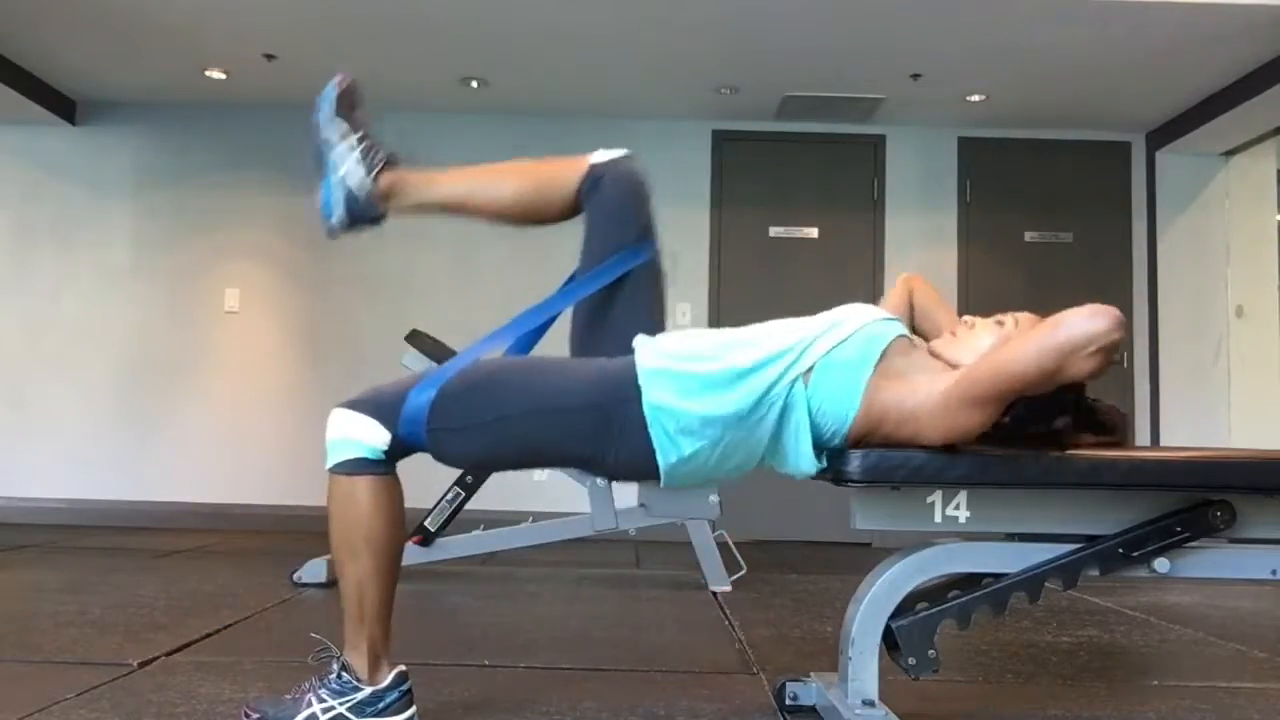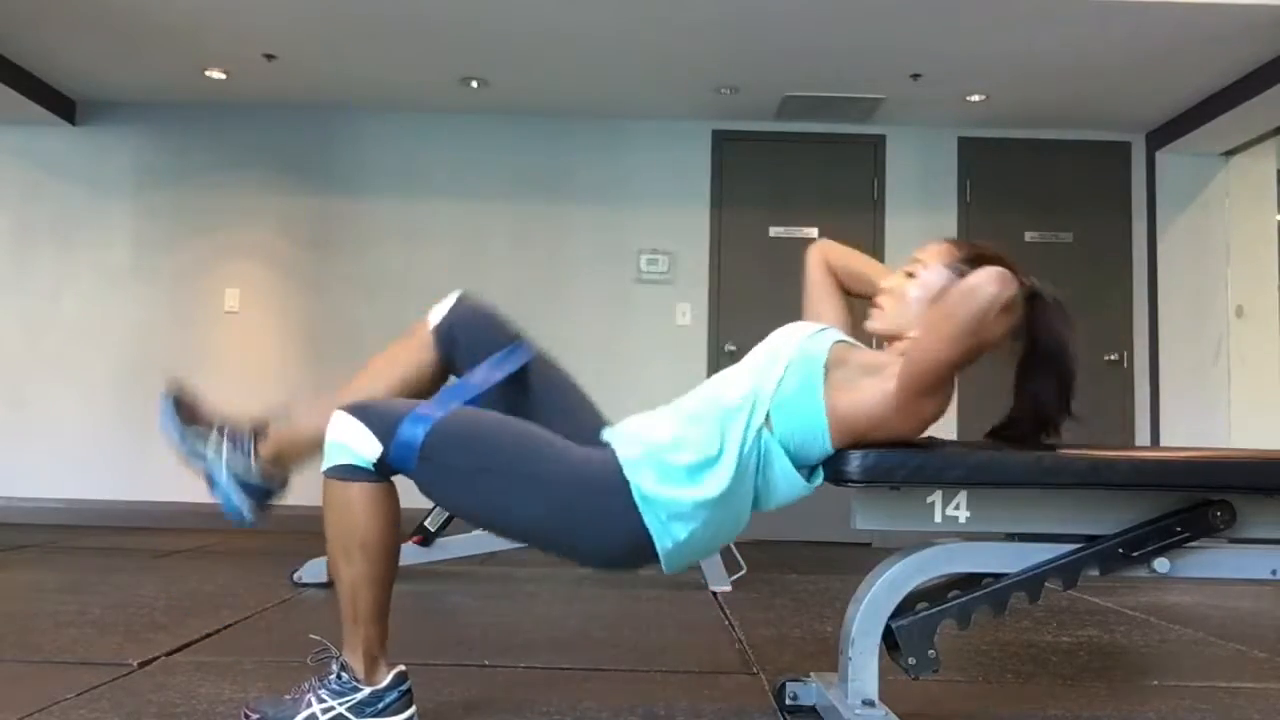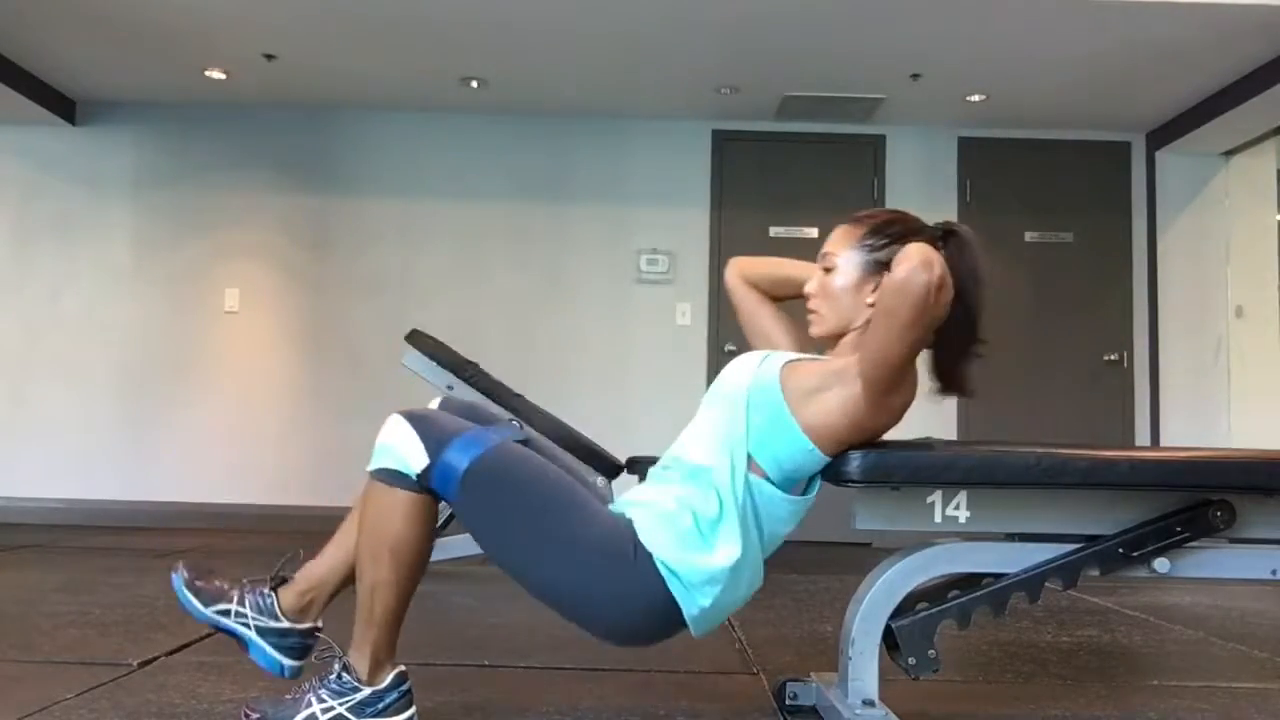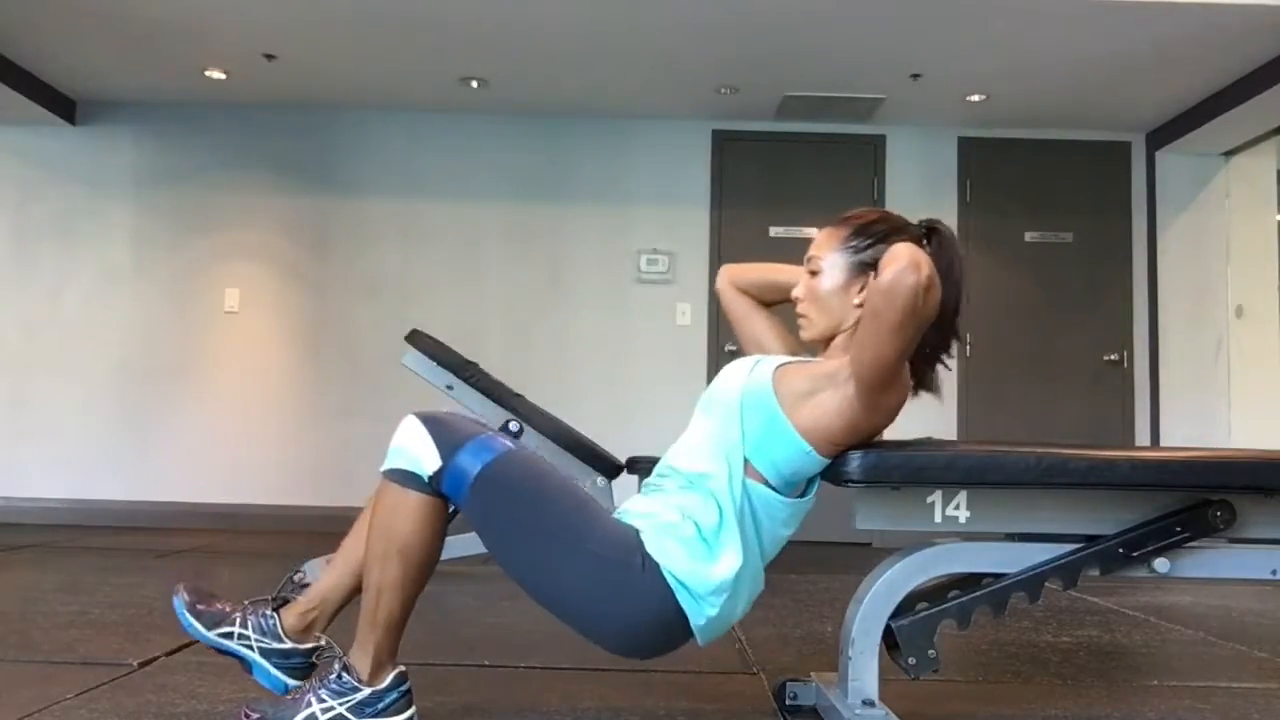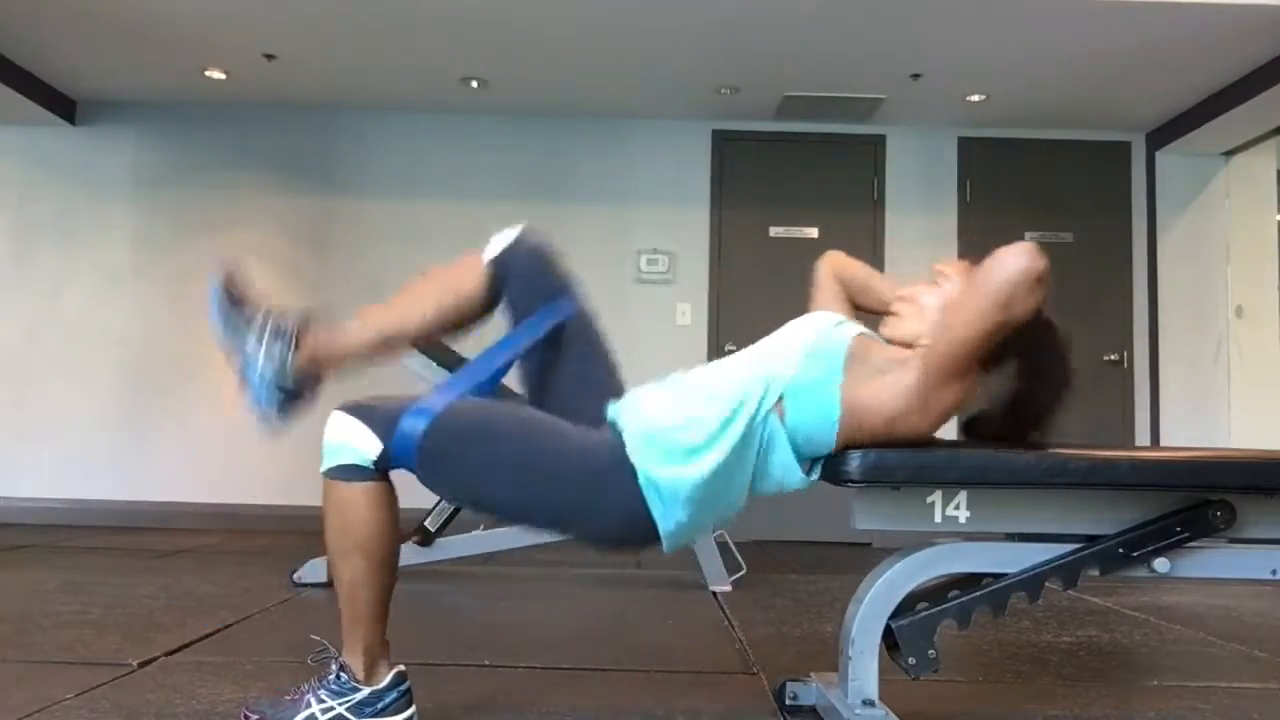
dt=0.4s
person 1, frame 1
left shoulder: (951, 403)
right shoulder: (921, 365)
left elbow: (1100, 325)
right elbow: (909, 283)
left wrist: (997, 351)
right wrist: (951, 333)
left hip: (637, 411)
right hip: (644, 374)
left knee: (362, 428)
right knee: (613, 180)
right ankle: (381, 187)
person 1, frame 2
left shoulder: (904, 392)
right shoulder: (845, 355)
left elbow: (996, 287)
right elbow: (822, 251)
left wrist: (941, 287)
right wrist: (893, 291)
left hip: (625, 500)
right hip: (617, 458)
left knee: (362, 429)
right knee: (461, 324)
right ankle: (261, 458)
person 1, frame 3
left shoulder: (867, 387)
right shoulder: (811, 370)
left elbow: (923, 269)
right elbow: (738, 271)
left wrist: (890, 268)
right wrist: (830, 273)
left hip: (646, 576)
right hip: (636, 540)
left knee: (418, 442)
right knee: (442, 424)
right ankle: (289, 611)
person 1, frame 4
left shoulder: (859, 390)
right shoulder: (803, 372)
left elbow: (910, 272)
right elbow: (731, 279)
left wrist: (897, 264)
right wrist: (821, 273)
left hip: (652, 588)
right hip: (642, 554)
left knee: (429, 444)
right knee: (433, 457)
right ankle: (295, 629)
person 1, frame 5
left shoulder: (922, 386)
right shoulder: (867, 360)
left elbow: (1022, 264)
right elbow: (831, 264)
left wrist: (967, 298)
right wrist: (906, 302)
left hip: (632, 478)
right hip: (625, 434)
left knee: (360, 431)
right knee: (518, 256)
right ankle: (302, 356)
